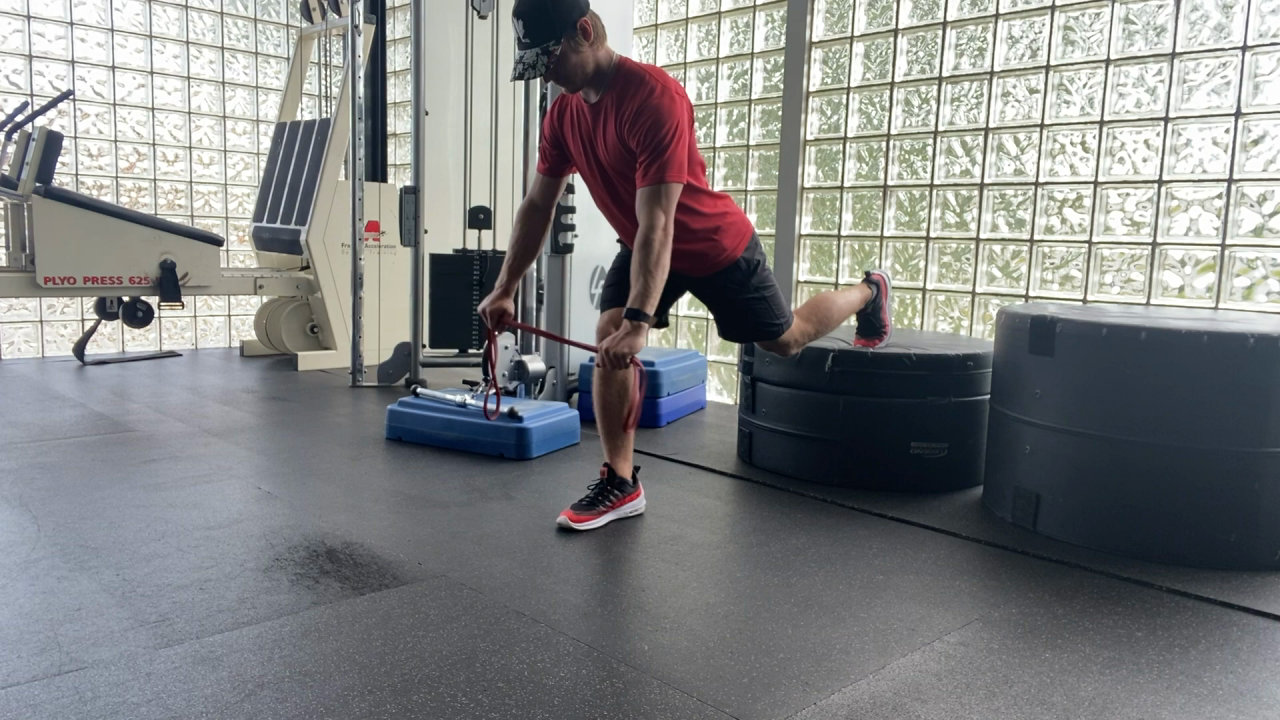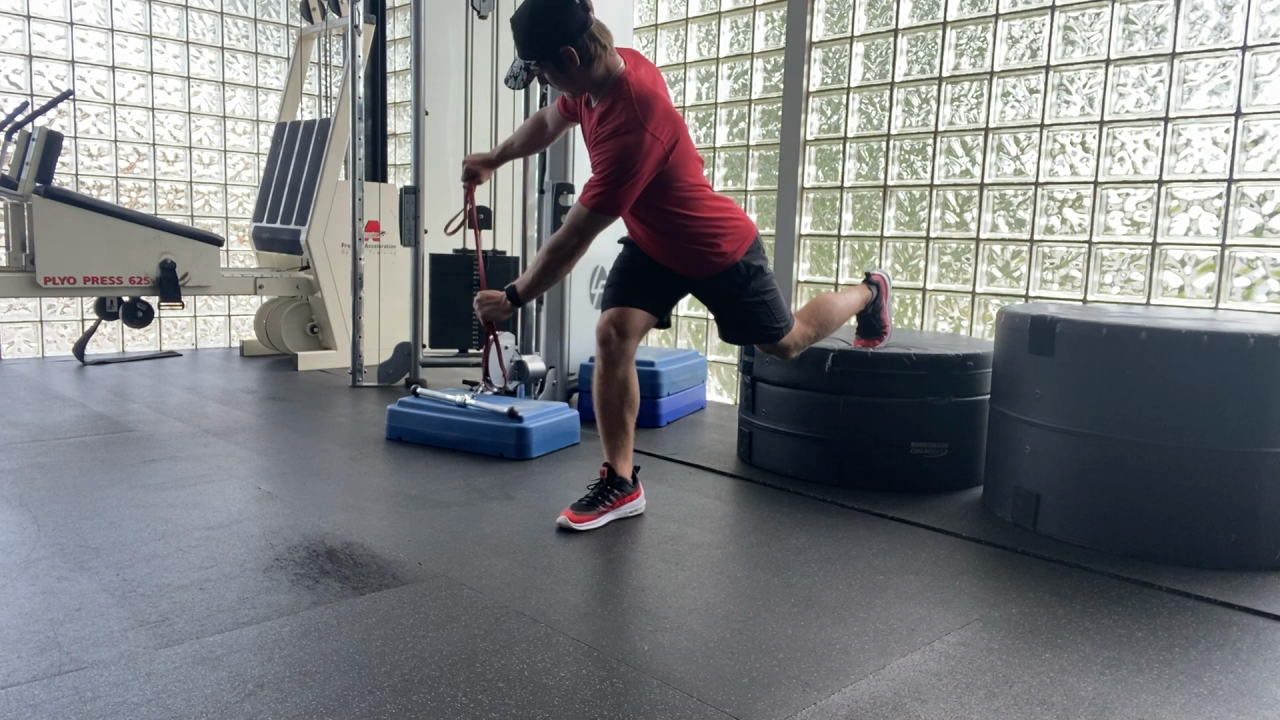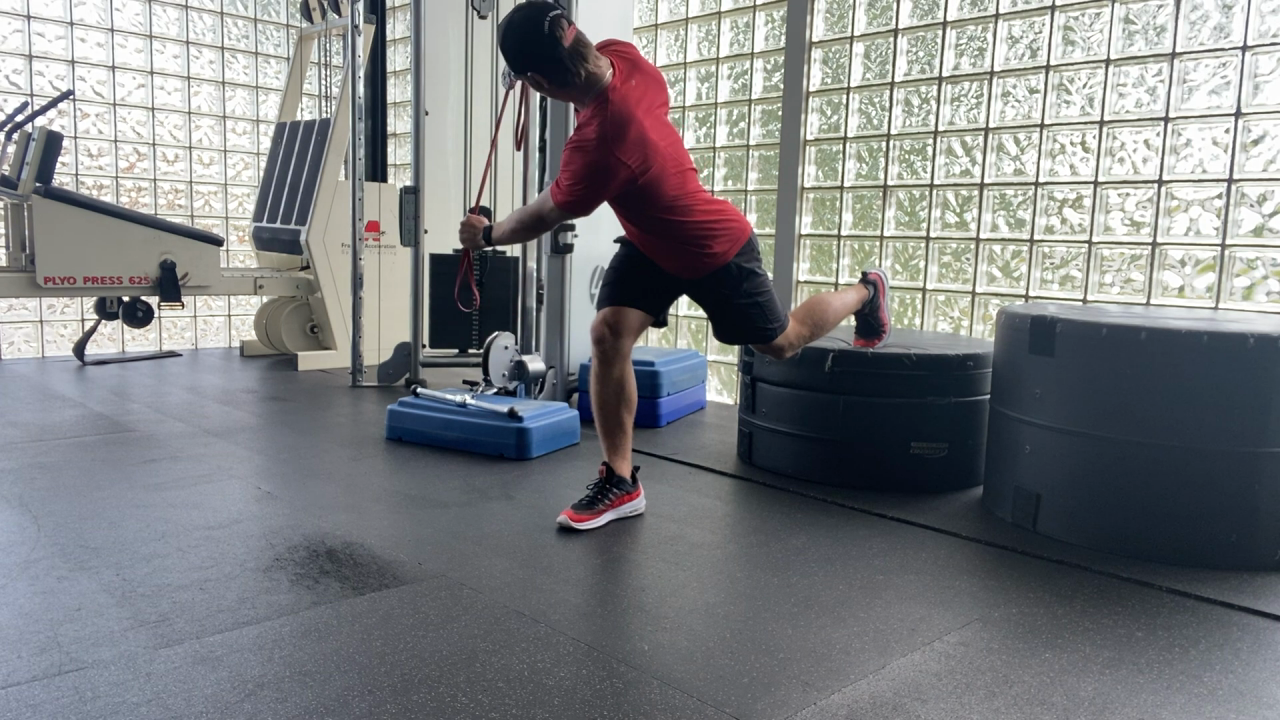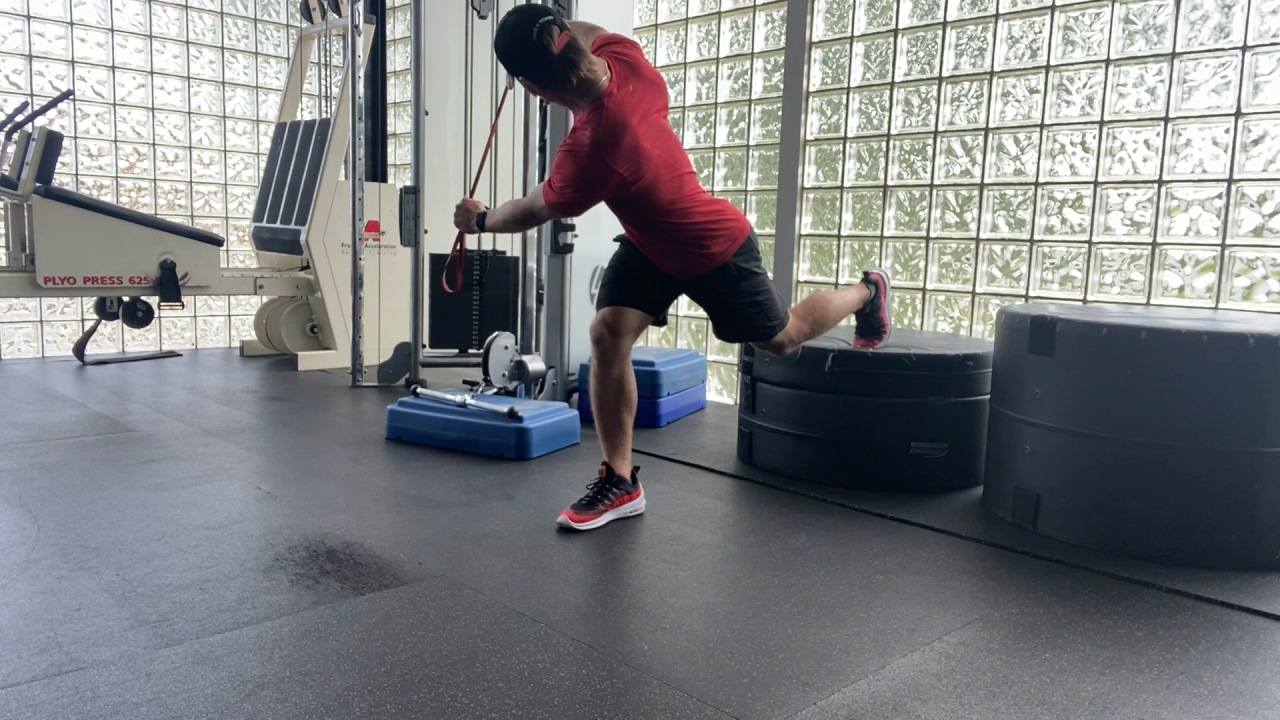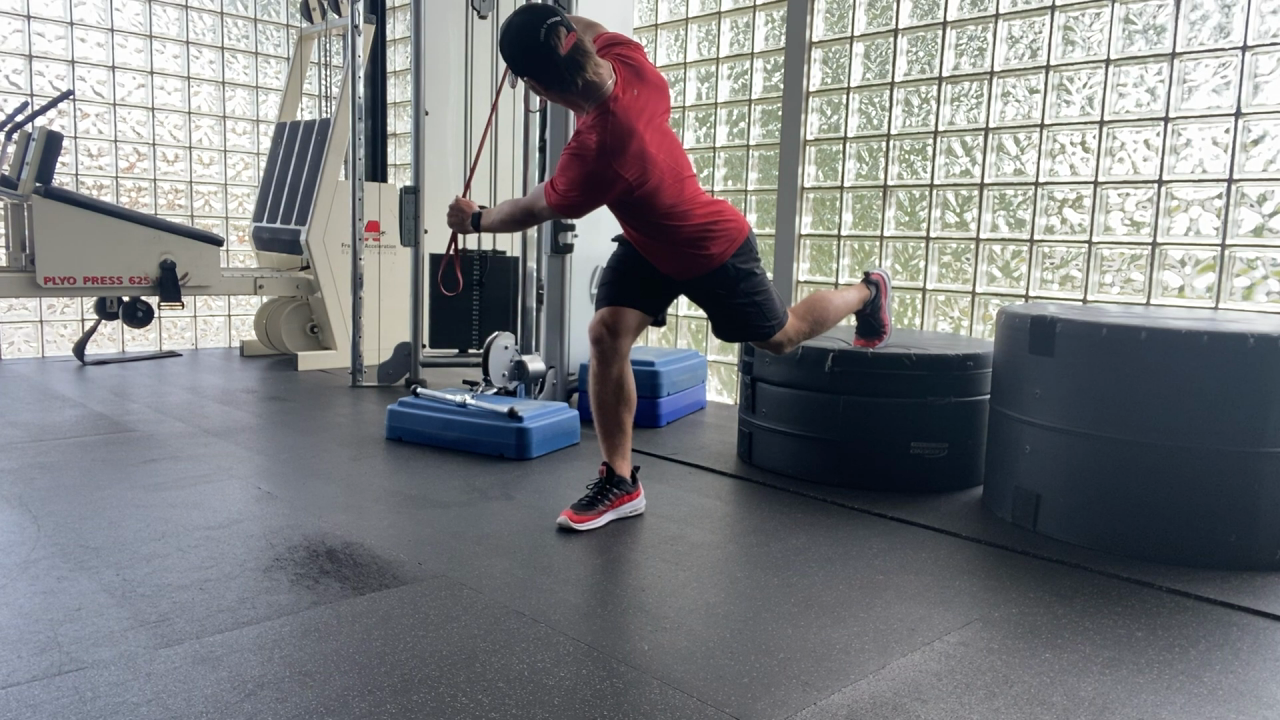
dt=0.7s
person 1, frame 1
left shoulder: (654, 98)
right shoulder: (562, 114)
left elbow: (656, 223)
right elbow: (537, 204)
left wrist: (638, 320)
right wrist: (505, 289)
left hip: (716, 246)
right hip: (641, 245)
left knee: (784, 339)
right knee: (609, 339)
left ankle: (868, 291)
right ankle: (621, 483)
person 1, frame 2
left shoulder: (634, 126)
right shoulder: (601, 77)
left elbow: (575, 236)
right elbow: (548, 122)
left wrist: (514, 297)
right wrist: (493, 158)
left hip: (718, 249)
right hip: (653, 244)
left knee: (784, 343)
right knee: (613, 336)
left ankle: (869, 292)
right ankle: (620, 483)
person 1, frame 3
left shoulder: (599, 145)
right shoulder: (620, 56)
left elbow: (544, 215)
left wrist: (487, 235)
left hip: (713, 250)
right hip: (650, 241)
left knee: (781, 342)
right knee: (608, 335)
left ankle: (866, 292)
right ankle: (620, 482)
person 1, frame 4
left shoulder: (590, 150)
right shoulder: (622, 56)
left elbow: (534, 211)
left wrist: (480, 220)
left hip: (713, 249)
right hip: (650, 241)
left knee: (781, 338)
right knee: (607, 335)
left ankle: (867, 292)
right ankle: (620, 482)
person 1, frame 5
left shoulder: (596, 151)
right shoulder: (624, 56)
left elbow: (533, 209)
left wrist: (475, 219)
left hip: (712, 249)
right hip: (648, 240)
left knee: (781, 336)
right knee: (606, 335)
left ankle: (868, 291)
right ankle: (620, 481)
